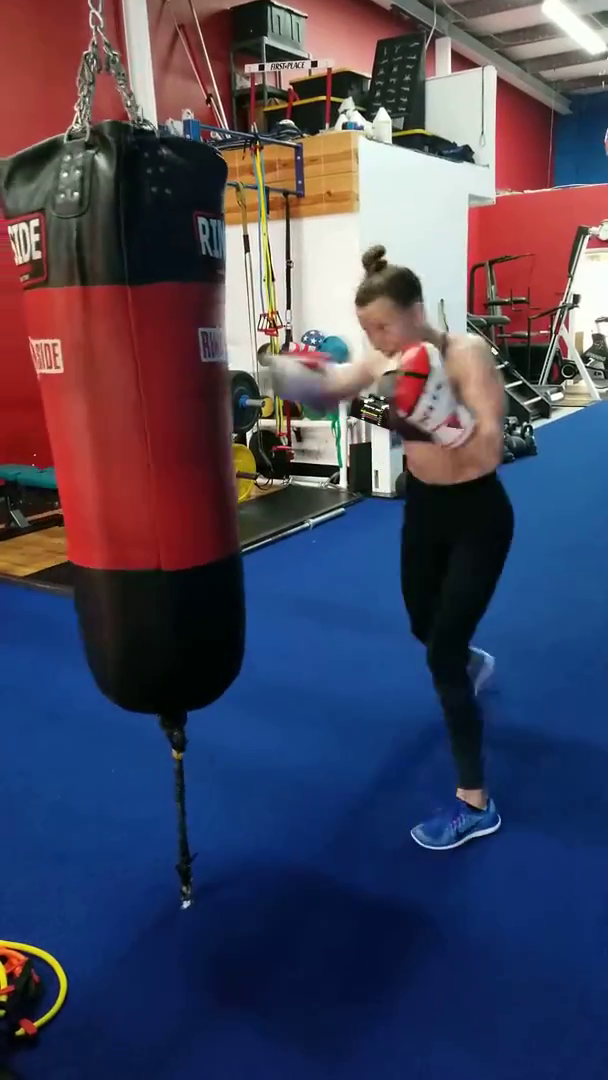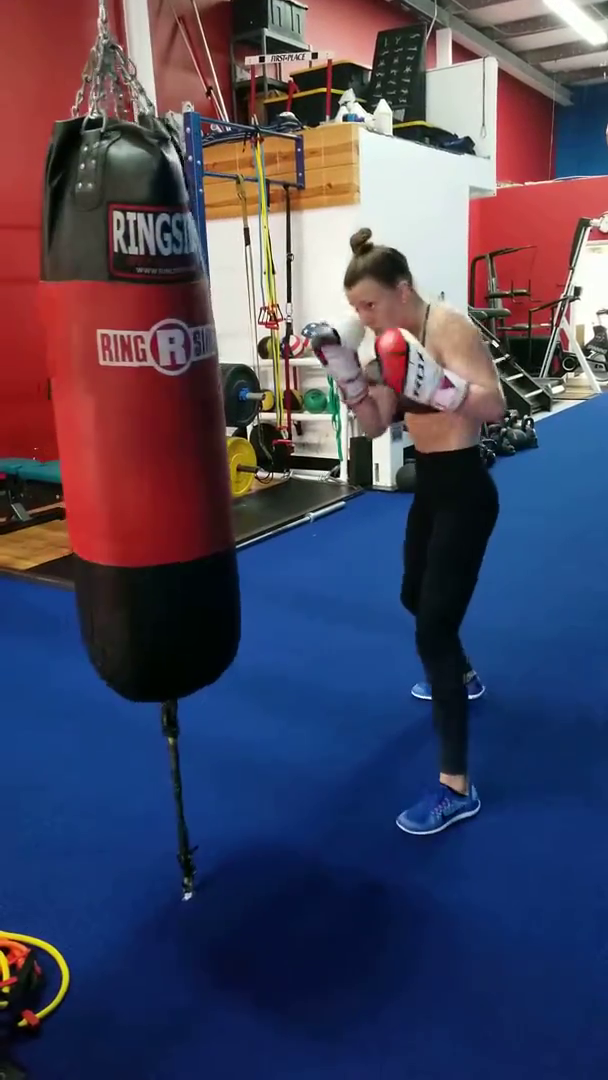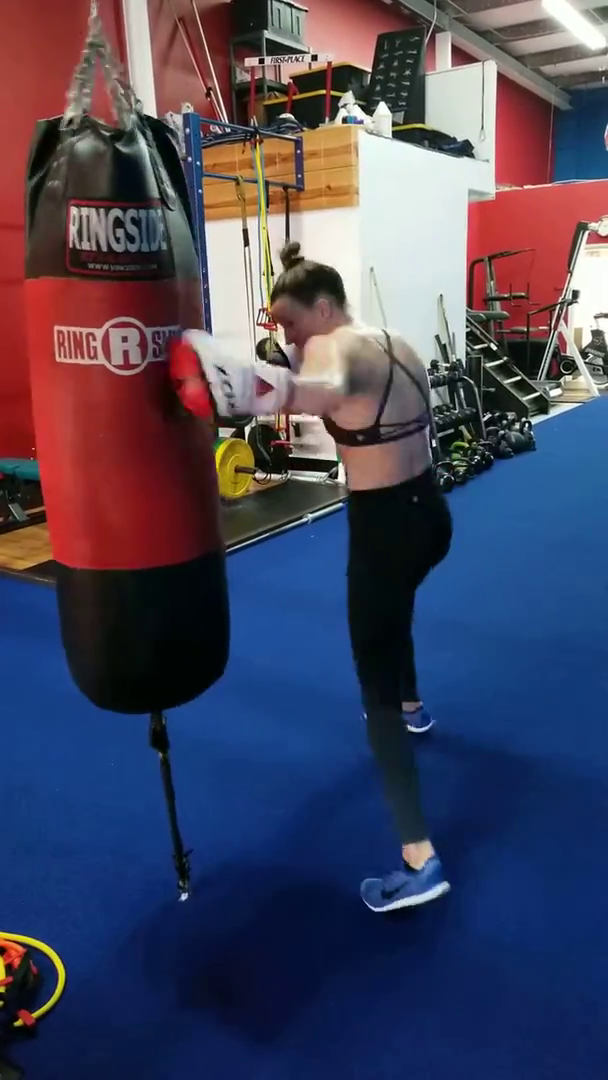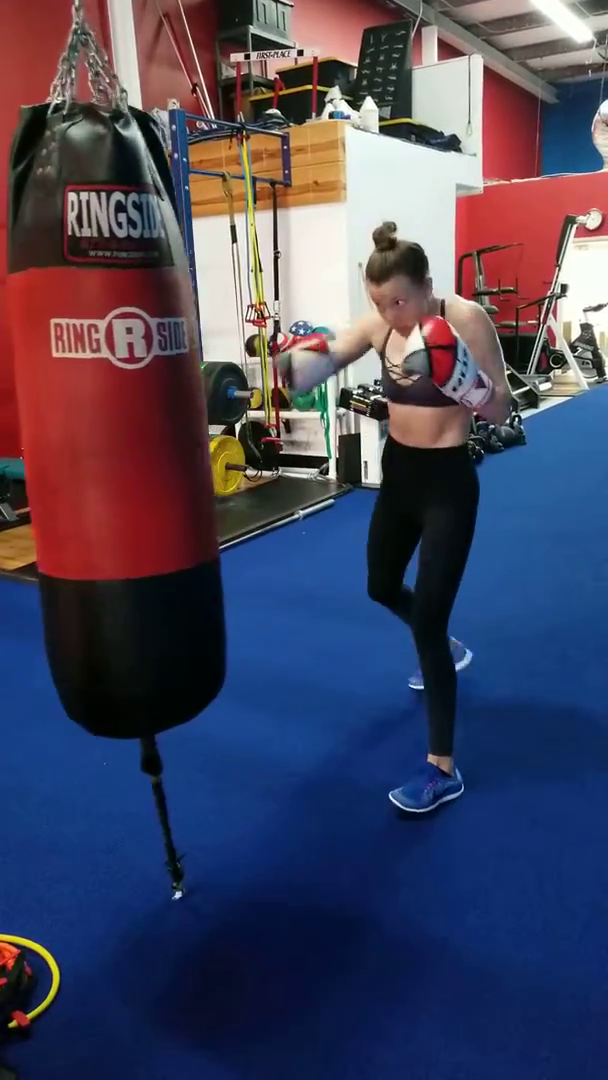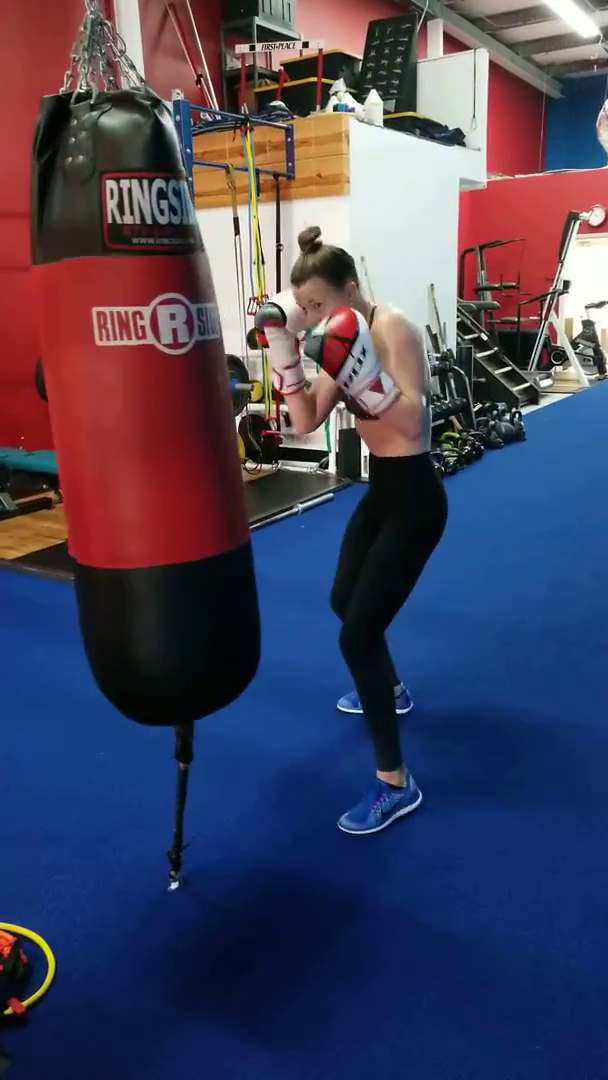
dt=1s
person 1, frame 1
left shoulder: (466, 354)
right shoulder: (387, 353)
left elbow: (491, 453)
right elbow: (335, 385)
left hip: (481, 515)
right hip: (425, 509)
left knee: (441, 659)
right knee: (425, 624)
left ankle: (474, 801)
right ankle: (472, 663)
person 1, frame 2
left shoulder: (449, 324)
right shoulder: (396, 339)
left elbow: (492, 406)
right elbow: (374, 424)
left wrist: (426, 372)
right wrist: (344, 366)
left hip: (463, 489)
right hip: (431, 484)
left knee: (433, 633)
right knee: (417, 597)
left ankle: (456, 787)
right ankle: (464, 679)
person 1, frame 3
left shoulder: (341, 344)
right shoulder: (393, 345)
left elbow: (327, 386)
left wrist: (232, 377)
right wrist: (290, 379)
left hip: (385, 527)
right hip: (429, 513)
left knee: (374, 698)
right knee: (389, 611)
left ankle: (418, 861)
right ankle: (410, 705)
person 1, frame 4
left shoulder: (467, 318)
right shoulder: (377, 325)
left elbow: (500, 409)
right elbow: (322, 363)
left wrist: (459, 374)
right wrist: (302, 365)
left hip: (446, 481)
right hip: (396, 471)
left knee: (428, 615)
right knee: (382, 589)
left ankle: (443, 768)
right ankle: (448, 655)
person 1, frame 5
left shoulder: (390, 328)
right shoulder: (339, 340)
left elbow: (410, 425)
right elbow: (307, 421)
left wrist: (356, 366)
right wrist: (285, 353)
left hip: (415, 495)
right hip: (380, 488)
left knee: (357, 631)
right knee: (344, 601)
left ankle: (395, 783)
right ankle: (389, 690)
